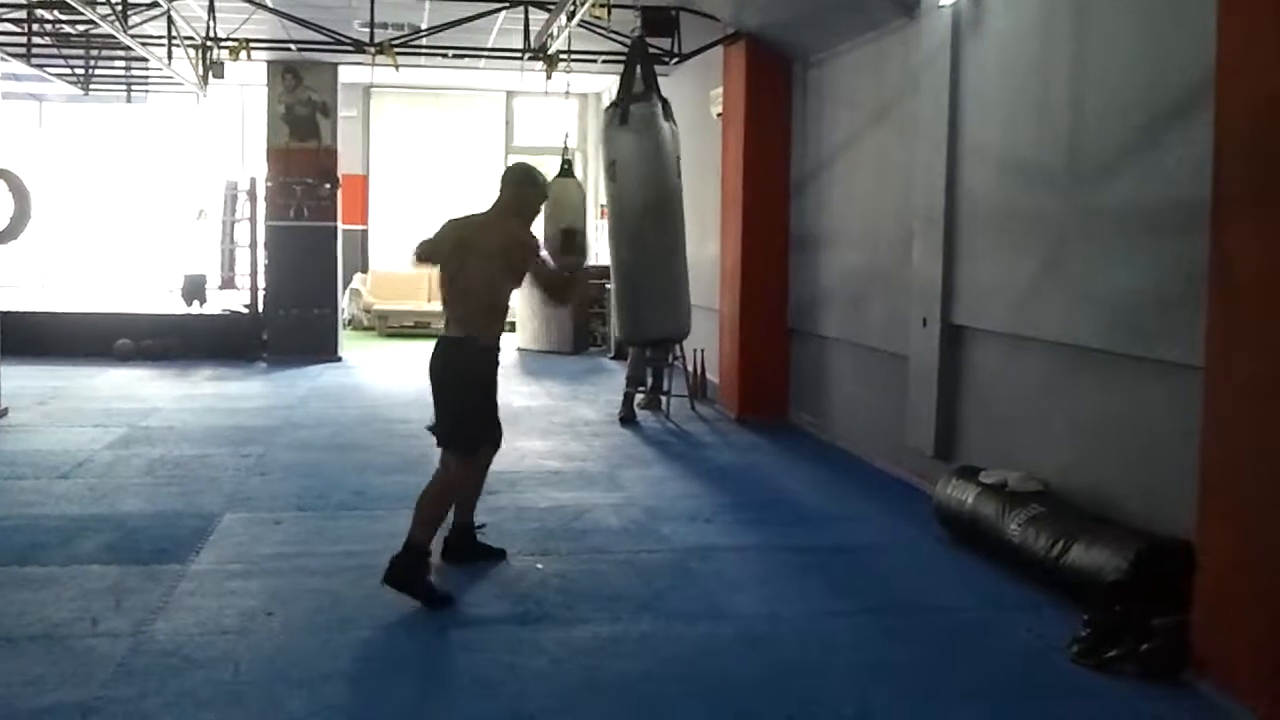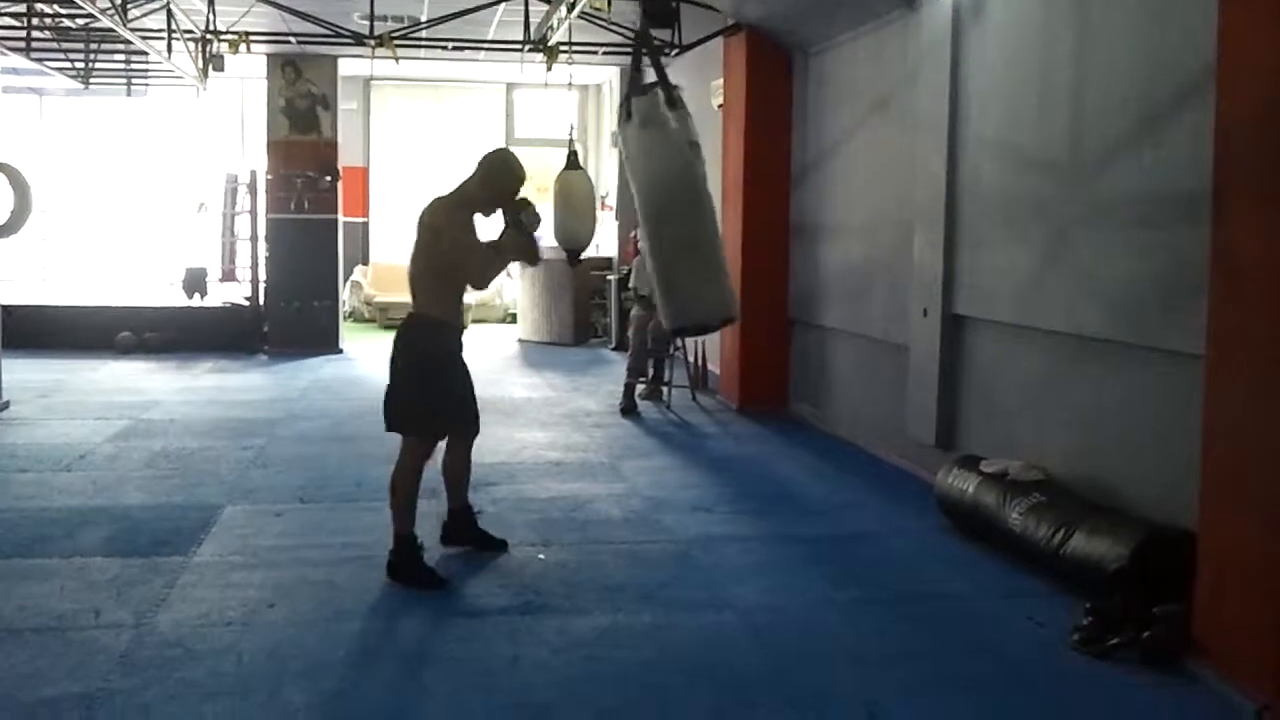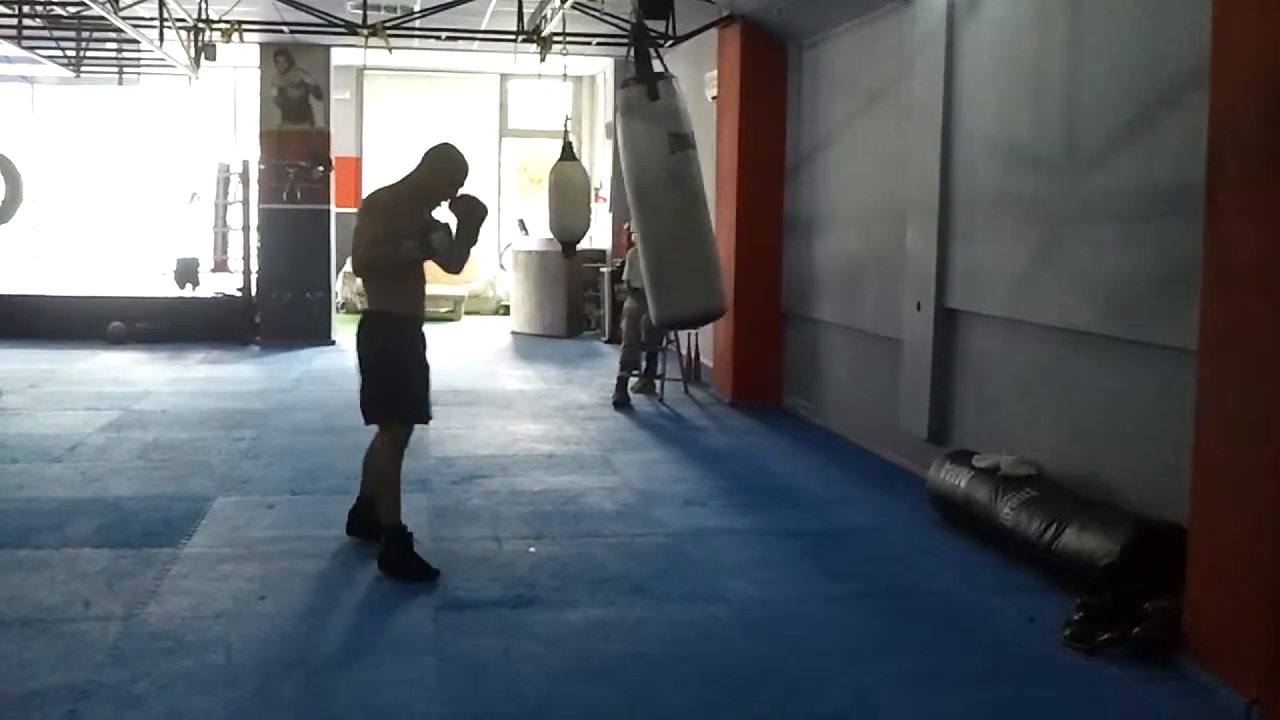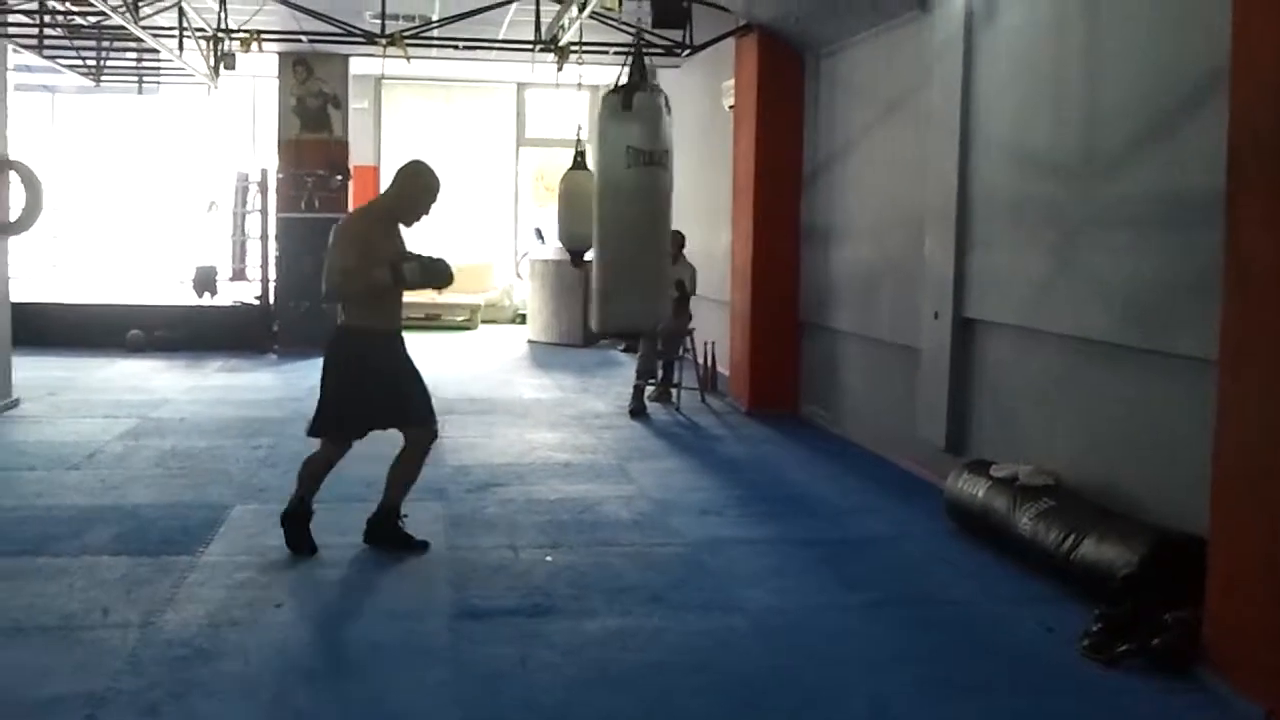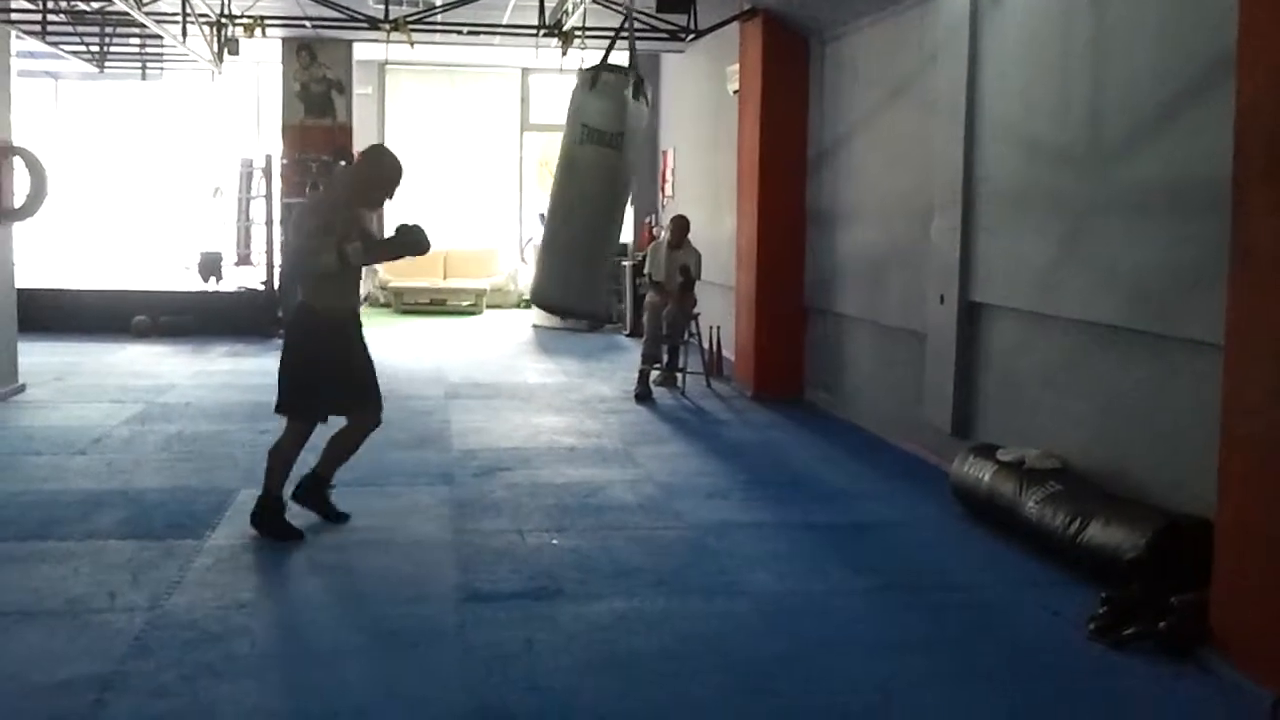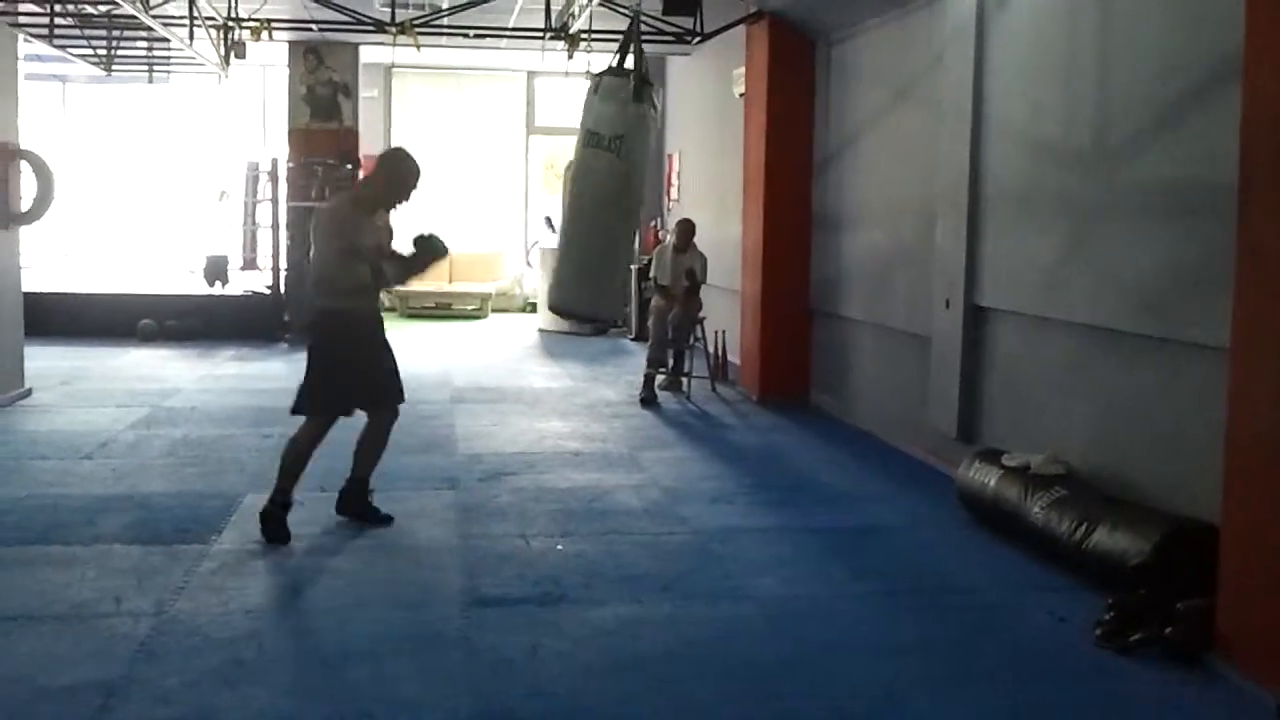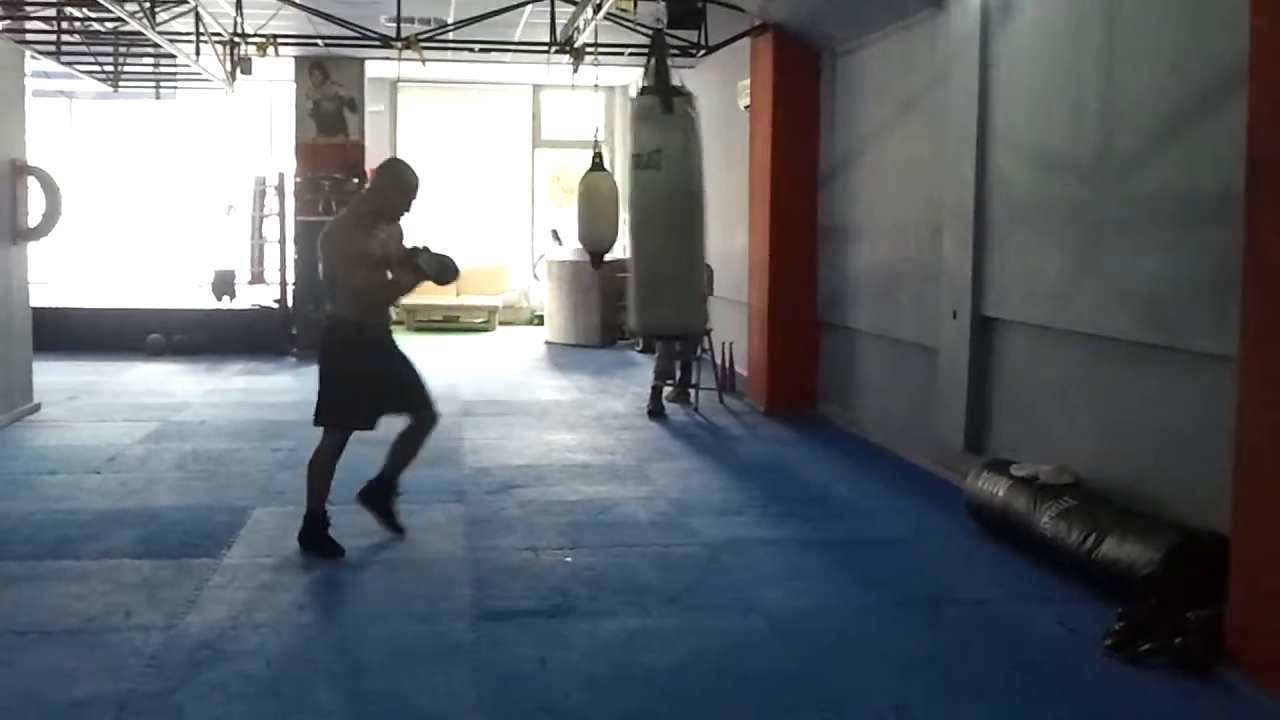
dt=0.4s
person 1, frame 1
left shoulder: (459, 229)
right shoulder: (517, 241)
left elbow: (423, 253)
right elbow: (560, 292)
right wrist: (572, 259)
left hip: (452, 352)
right hip: (471, 358)
left knee: (479, 450)
right knee: (458, 463)
left ankle: (461, 536)
right ankle: (409, 565)
person 1, frame 2
left shoulder: (461, 216)
right shoulder: (445, 215)
left elbow: (476, 267)
right elbow: (477, 275)
left wrist: (517, 242)
right wrist: (516, 236)
left hip: (443, 338)
right hip: (424, 339)
left knee: (463, 433)
right knee: (418, 445)
left ankle: (460, 522)
right ankle: (404, 554)
person 1, frame 3
left shoulder: (418, 213)
right shoulder: (380, 205)
left elbow: (453, 264)
right elbow: (362, 264)
left wrist: (468, 227)
right wrist: (418, 246)
left hip: (407, 329)
right hip: (385, 330)
left knee: (396, 430)
right knee: (393, 433)
left ankle: (365, 513)
right ankle: (394, 546)
person 1, frame 4
left shoulder: (392, 230)
right shoulder: (355, 227)
right elbow: (336, 286)
left wrist: (422, 273)
right wrist: (399, 273)
left hip: (390, 346)
right hip: (355, 346)
left knee: (423, 434)
right knee: (335, 445)
left ankle: (386, 523)
right ankle: (297, 515)
person 1, frame 5
left shoulder: (357, 212)
right shoulder: (318, 210)
left elbow: (368, 253)
right elbow: (297, 264)
left wrist: (402, 243)
right wrist: (352, 254)
left hip: (345, 326)
right hip: (313, 327)
left knee: (367, 416)
right knee: (301, 426)
left ankle: (314, 486)
right ankle: (268, 508)
person 1, frame 6
left shoulder: (378, 217)
right shoulder: (337, 215)
right elbow: (326, 278)
left wrist: (418, 257)
right wrist: (383, 270)
left hip: (368, 325)
right hip: (335, 327)
left knee: (386, 413)
right knee: (318, 424)
left ankle: (354, 495)
right ankle: (276, 507)
person 1, frame 7
left shoulder: (390, 230)
right shoulder: (342, 233)
right elbow: (362, 296)
left wrist: (421, 268)
right wrist: (413, 274)
left hip: (379, 336)
right hip: (346, 339)
left knee: (424, 415)
right knee: (336, 435)
left ankle: (380, 490)
right ankle: (313, 525)
